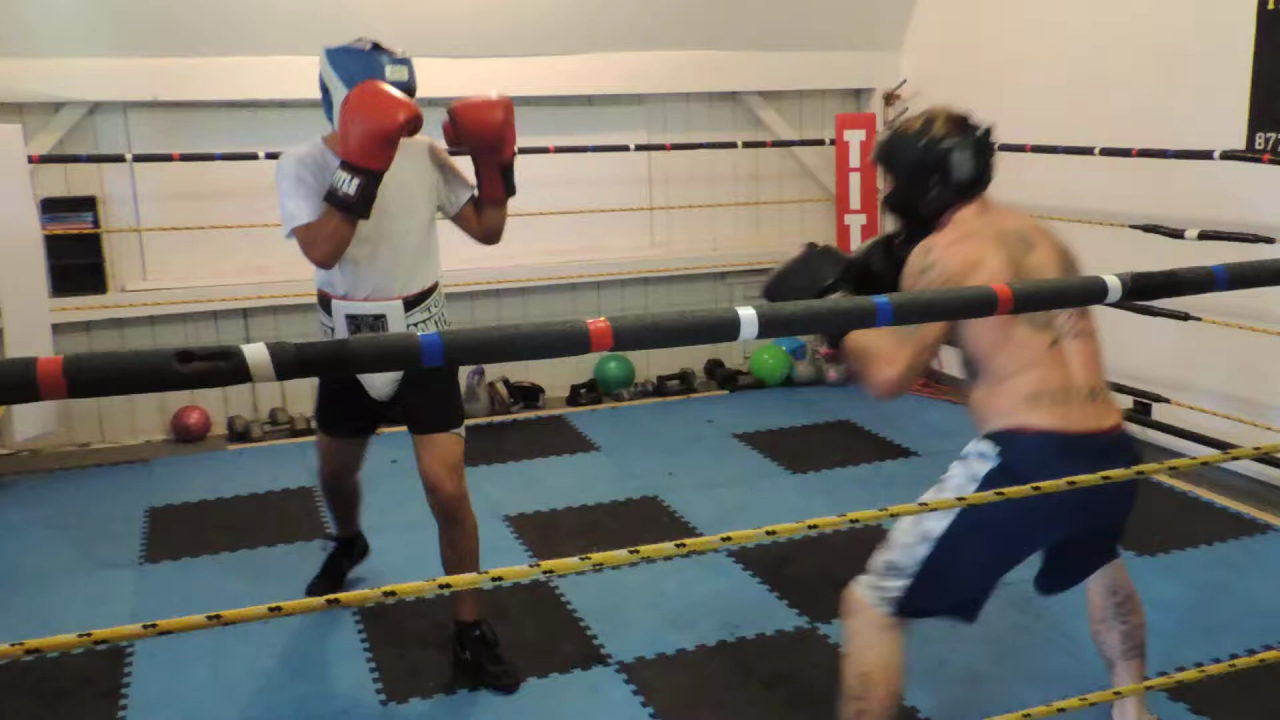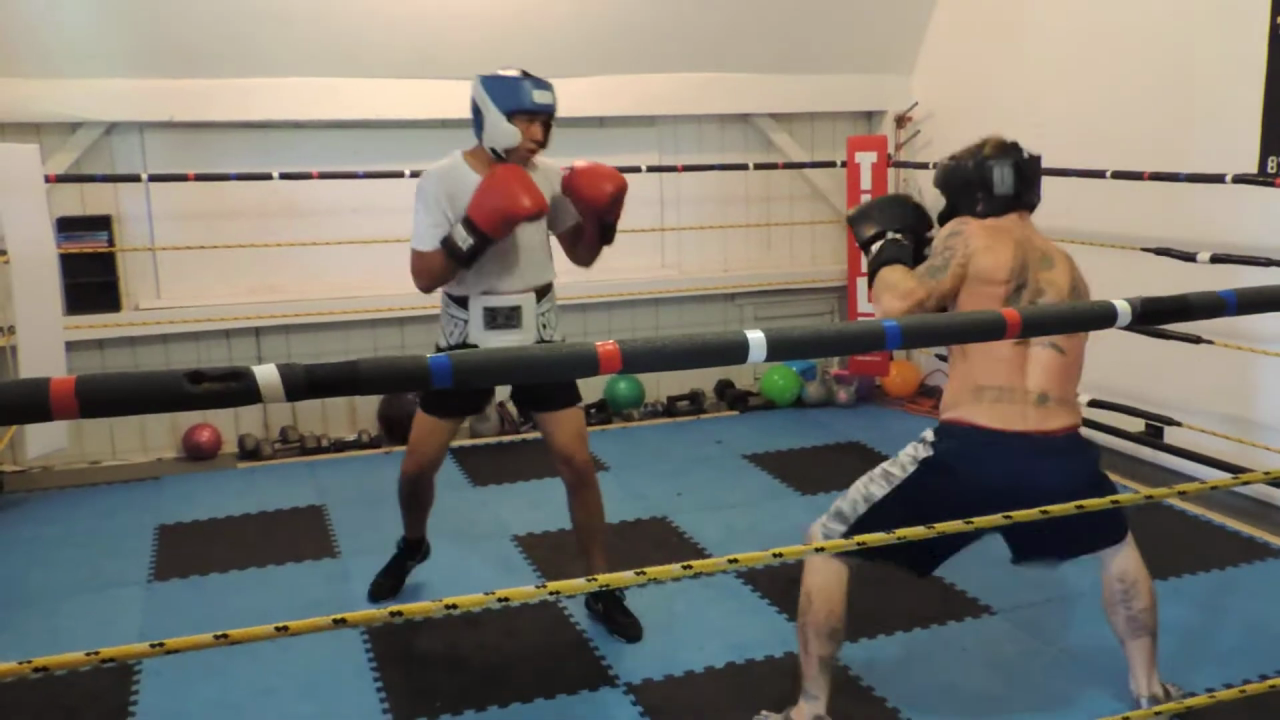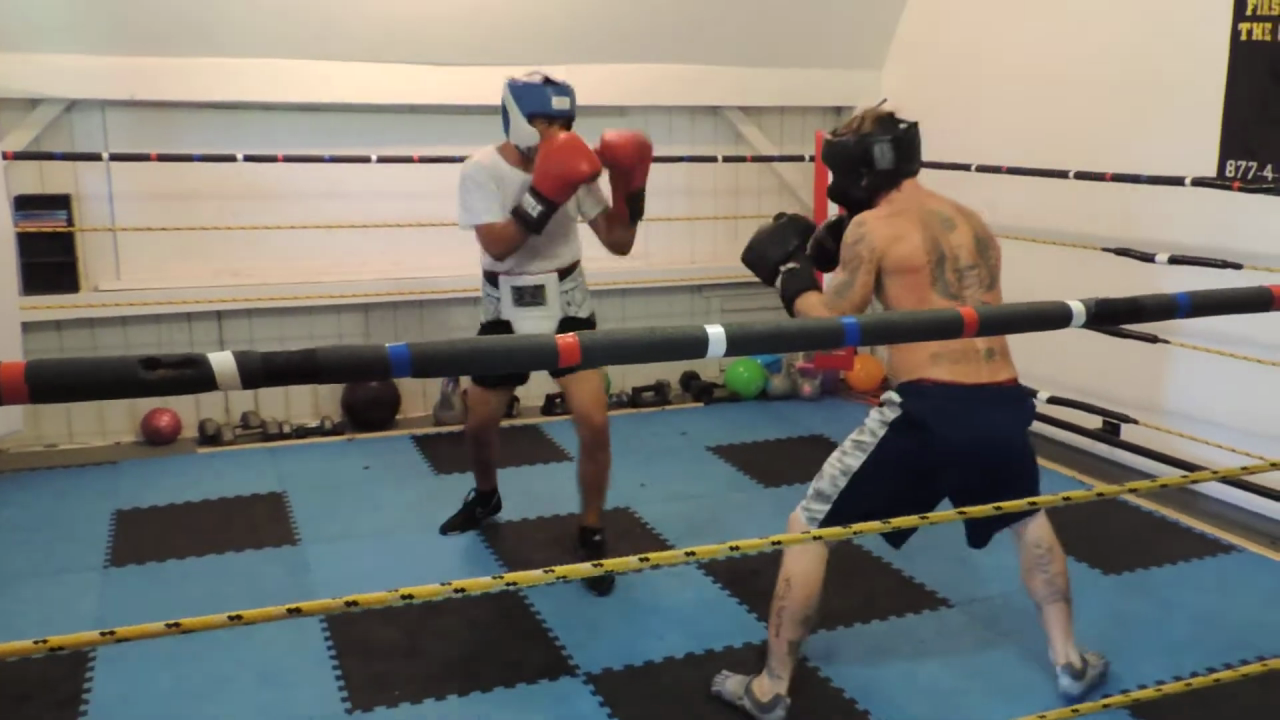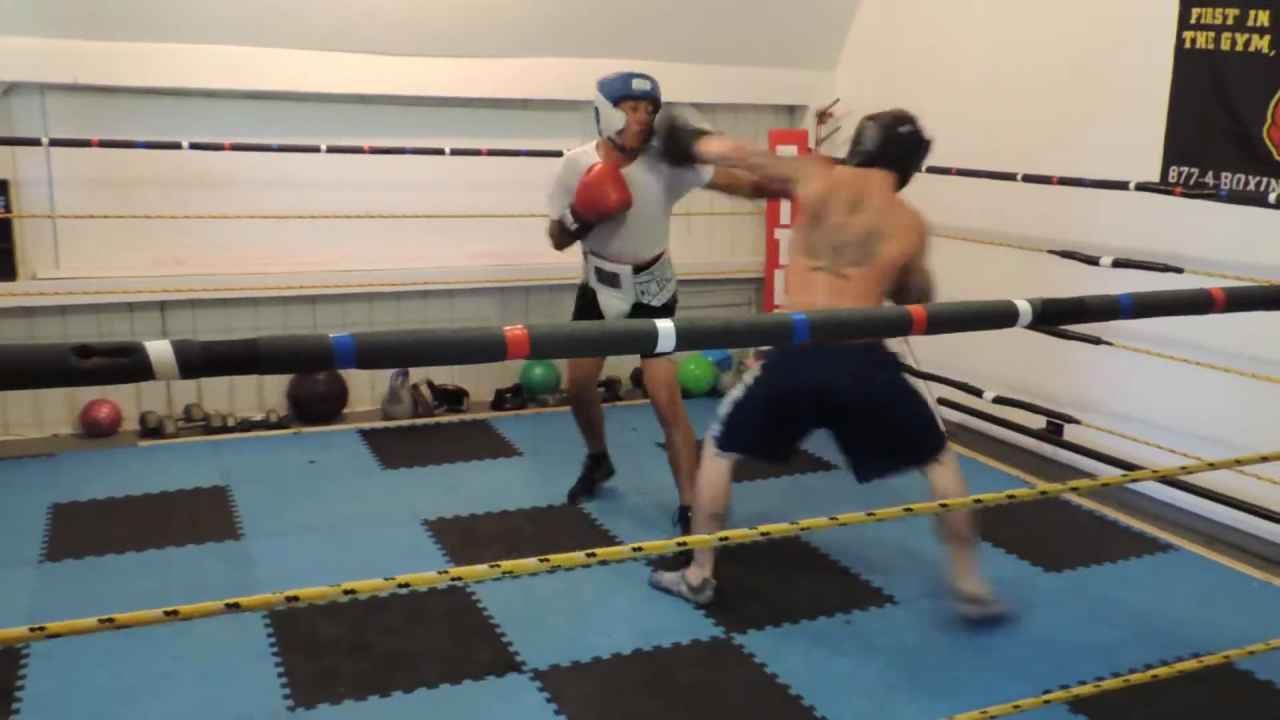
dt=1s
person 1, frame 1
left shoulder: (944, 253)
right shoulder: (1044, 238)
left elbow: (889, 372)
left wrist: (829, 302)
right wrist: (901, 279)
left hip: (1022, 461)
right hip: (1107, 452)
left knee: (871, 604)
right knee: (1097, 563)
person 1, frame 2
left shoulder: (968, 238)
right shoulder: (1070, 271)
left elbow: (897, 305)
left wrist: (887, 244)
left hip: (968, 452)
right hip: (1056, 457)
left knee: (829, 544)
right knee: (1116, 545)
person 1, frame 3
left shoulder: (871, 228)
right shoulder: (971, 220)
left elbow: (830, 323)
left wrist: (788, 270)
left hip: (927, 410)
right hip: (1001, 404)
left knee: (808, 529)
right knee: (1030, 521)
right ankle: (1070, 660)
person 1, frame 4
left shoulder: (823, 178)
right shoulder: (912, 226)
left elbow: (730, 154)
right elbow: (919, 299)
left wrist: (685, 140)
left hip: (792, 358)
right hip: (862, 364)
left knee: (719, 453)
right knee: (939, 463)
left ankle: (698, 575)
right ankle: (969, 585)
person 2, frame 1
left shoulder: (424, 156)
right shoulder: (301, 166)
left elbow: (488, 229)
right elbow: (322, 251)
left wrist: (493, 159)
right wrist: (360, 167)
left hip: (421, 338)
right hip: (347, 344)
left knee: (447, 492)
right knee: (336, 473)
left ankle: (470, 632)
right ankle: (348, 543)
person 2, frame 2
left shoulder: (547, 179)
right shoulder: (442, 180)
left elbow: (582, 256)
right elbow: (424, 276)
left wrist: (603, 214)
right wrist: (477, 226)
left hip: (536, 335)
right hip: (467, 337)
left knee: (577, 464)
right knee: (418, 466)
left ankle: (601, 588)
right ankle: (411, 544)
person 2, frame 3
left shoulder: (578, 171)
right shoulder: (481, 172)
left elbow: (619, 245)
right elbow: (496, 247)
left wrist: (629, 188)
right wrist: (544, 194)
left hip: (568, 309)
right hip: (506, 314)
left knee: (593, 423)
right knee: (479, 425)
left ankle: (591, 533)
right ankle: (486, 497)
person 2, frame 4
left shoulder: (668, 161)
right shoulder: (576, 165)
left elbow: (734, 182)
right elbow: (557, 240)
left wrist: (775, 182)
right wrist: (581, 217)
left hip: (651, 292)
right hip: (599, 288)
left knee: (665, 402)
right knee: (577, 385)
left ankle: (690, 510)
right ankle: (598, 459)
